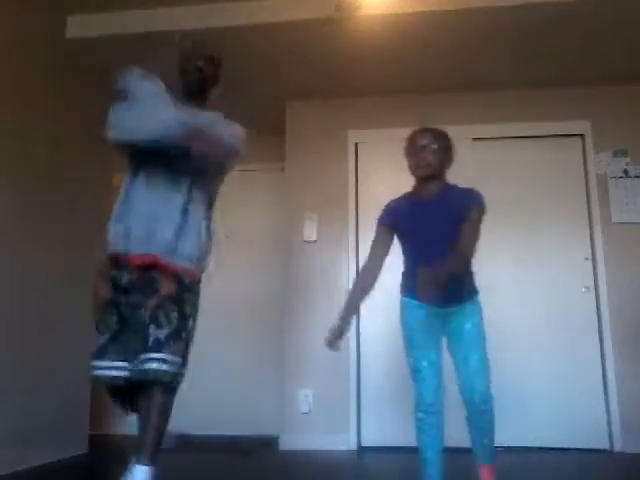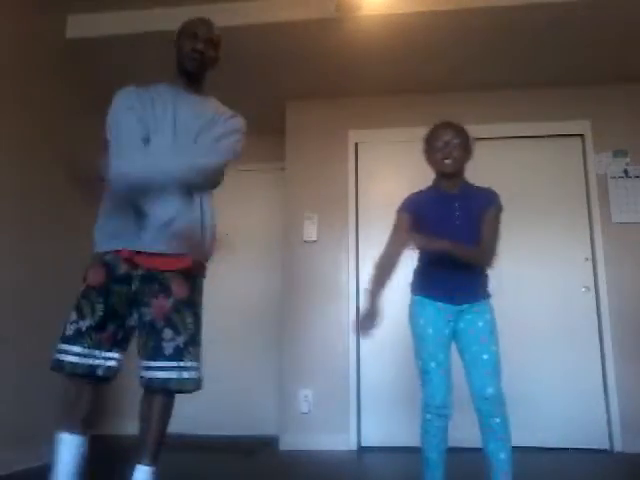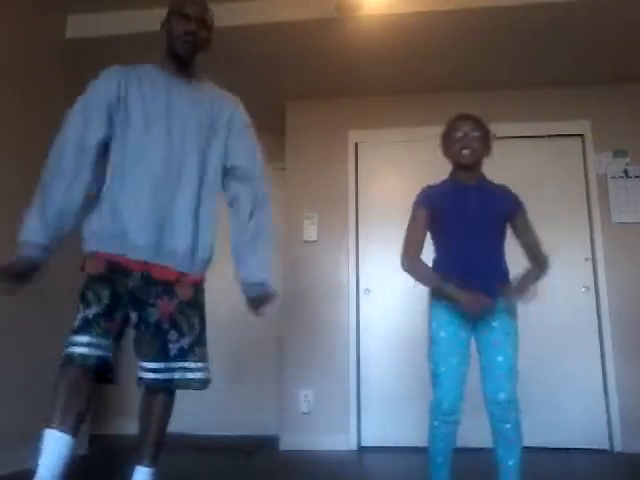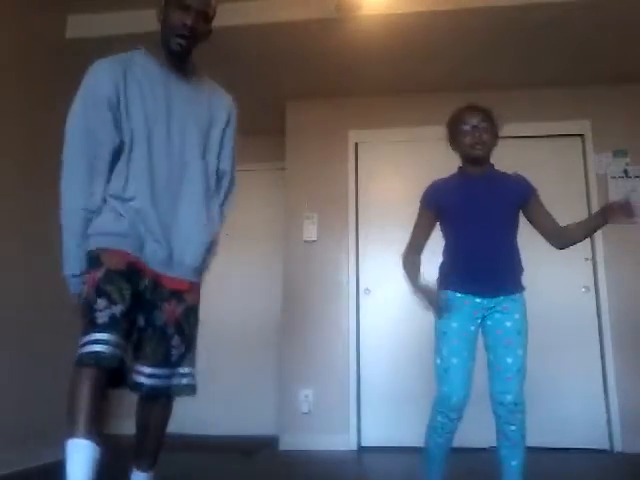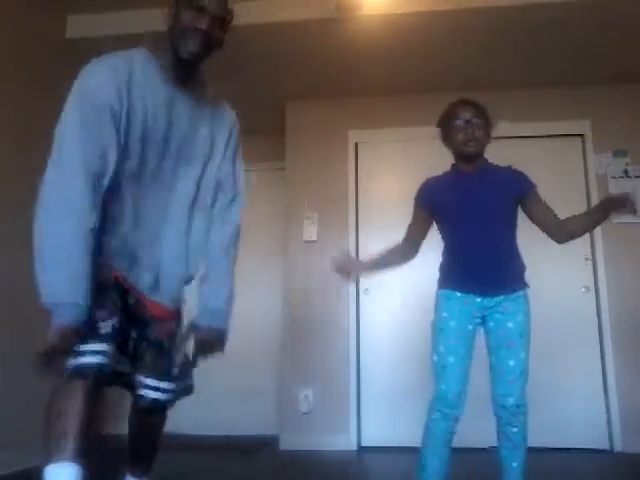
dt=0.2s
person 1, frame 1
left shoulder: (227, 132)
right shoulder: (152, 113)
left elbow: (210, 148)
right elbow: (129, 133)
right wrist: (186, 136)
left hip: (177, 258)
right hip: (125, 253)
left knee: (159, 365)
right knee: (111, 363)
right ankle: (150, 438)
person 1, frame 2
left shoulder: (227, 121)
right shoulder: (132, 98)
left elbow: (204, 167)
right elbow: (126, 163)
left wrist: (140, 176)
right wrist: (177, 223)
left hip: (177, 258)
right hip: (119, 247)
left knee: (164, 369)
right knee: (83, 352)
person 1, frame 3
left shoulder: (226, 109)
right shoulder: (118, 84)
left elbow: (249, 185)
right elbow: (70, 158)
left wrist: (256, 270)
left hip: (179, 260)
right hip: (113, 246)
left knee: (163, 372)
right knee: (84, 351)
person 1, frame 4
left shoulder: (220, 105)
right shoulder: (113, 74)
left elbow: (218, 190)
right elbow: (84, 169)
left wrist: (198, 256)
right wrist: (78, 269)
left hip: (180, 261)
right hip: (117, 244)
left knee: (163, 380)
right knee: (99, 351)
person 1, frame 5
left shoulder: (222, 120)
right shoulder: (110, 77)
left elbow: (223, 217)
right elbow: (72, 181)
left wrist: (214, 310)
right wrist: (66, 302)
left hip: (162, 273)
right hip: (98, 258)
left knee: (158, 389)
right knee: (86, 363)
person 2, frame 1
left shoulder: (468, 200)
right shoulder: (396, 210)
left elbow: (464, 254)
right elbow: (371, 267)
left wrist: (435, 273)
right wrist: (344, 319)
left hip: (463, 306)
right hip: (416, 307)
left knee: (479, 395)
right knee: (427, 401)
person 2, frame 2
left shoulder: (486, 200)
right shoulder: (416, 204)
left elbow: (485, 257)
right elbow: (390, 255)
left wrist: (439, 244)
right wrist: (373, 301)
left hip: (475, 306)
right hip: (430, 306)
left knee: (490, 397)
right knee: (436, 401)
person 2, frame 3
left shoulder: (505, 198)
right shoulder: (431, 197)
left elbow: (538, 258)
right elbow: (409, 258)
left wrist: (521, 286)
right wrist: (455, 293)
left hip: (498, 309)
right hip: (449, 308)
left knee: (502, 399)
right knee: (445, 403)
person 2, frame 4
left shoulder: (516, 187)
right shoulder: (439, 192)
left elbow: (558, 236)
right elbow: (412, 252)
left wrist: (602, 217)
right wrist: (420, 286)
left hip: (507, 300)
right hip: (456, 300)
left knee: (508, 399)
right knee: (450, 398)
person 2, frame 5
left shoulder: (511, 181)
right shoulder: (433, 190)
left elbow: (559, 230)
right elbow: (407, 248)
left wrist: (604, 210)
right wrist: (363, 266)
left hip: (508, 298)
right hip: (456, 298)
left knee: (511, 401)
right knee: (447, 397)
